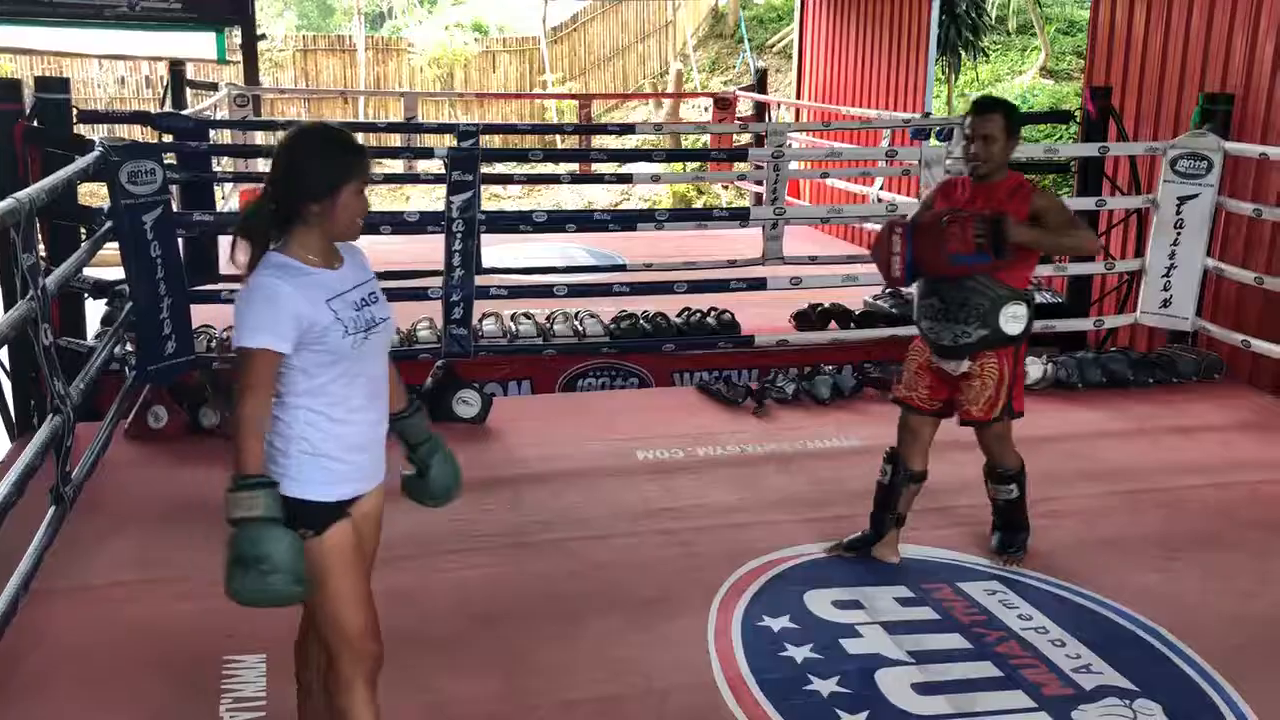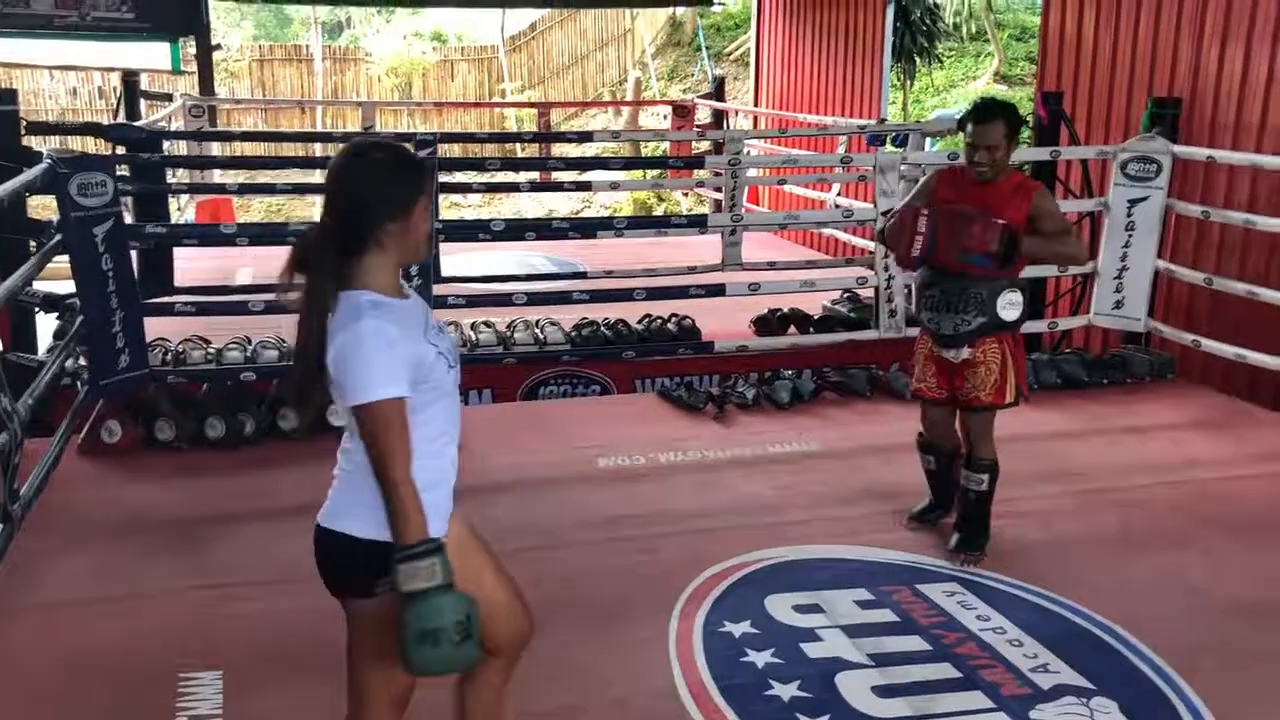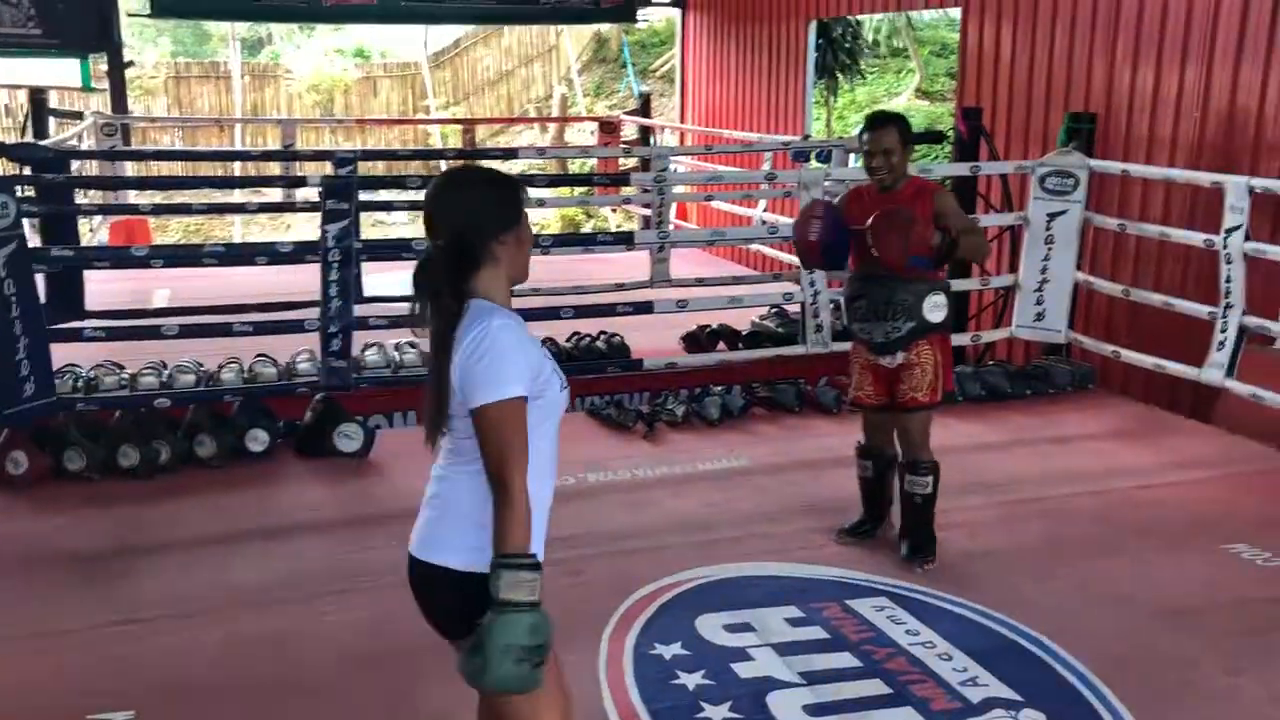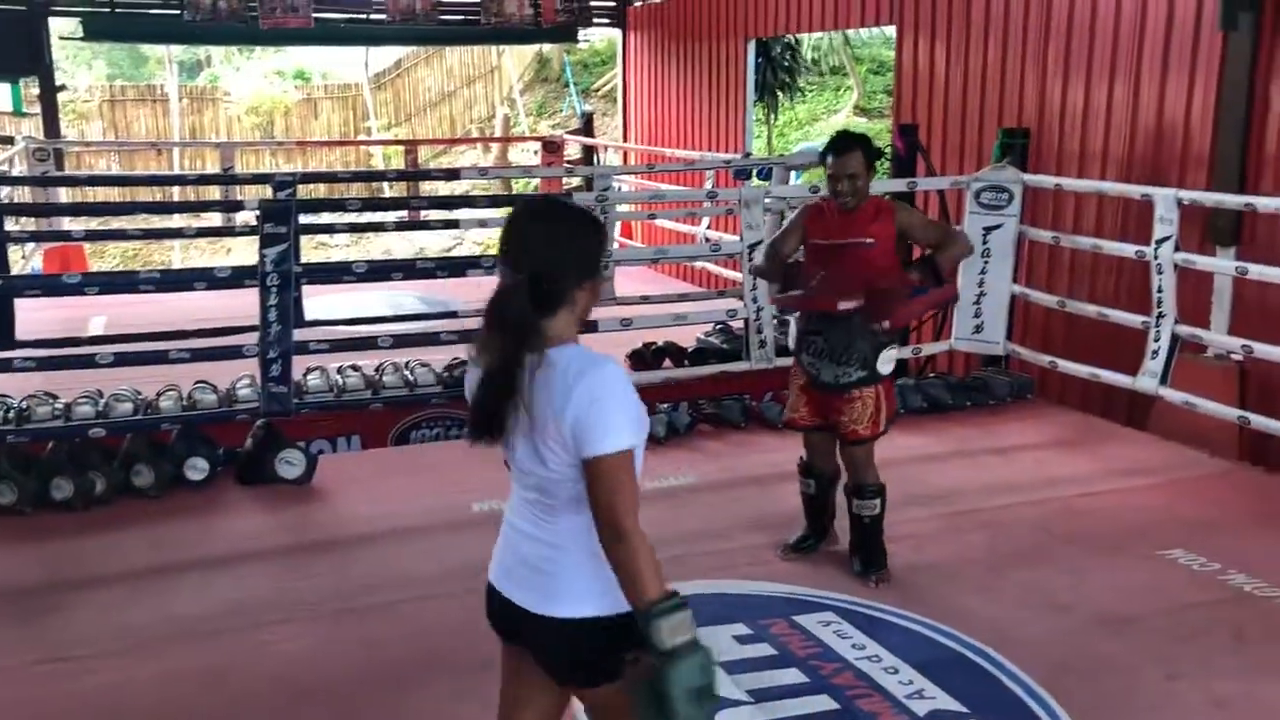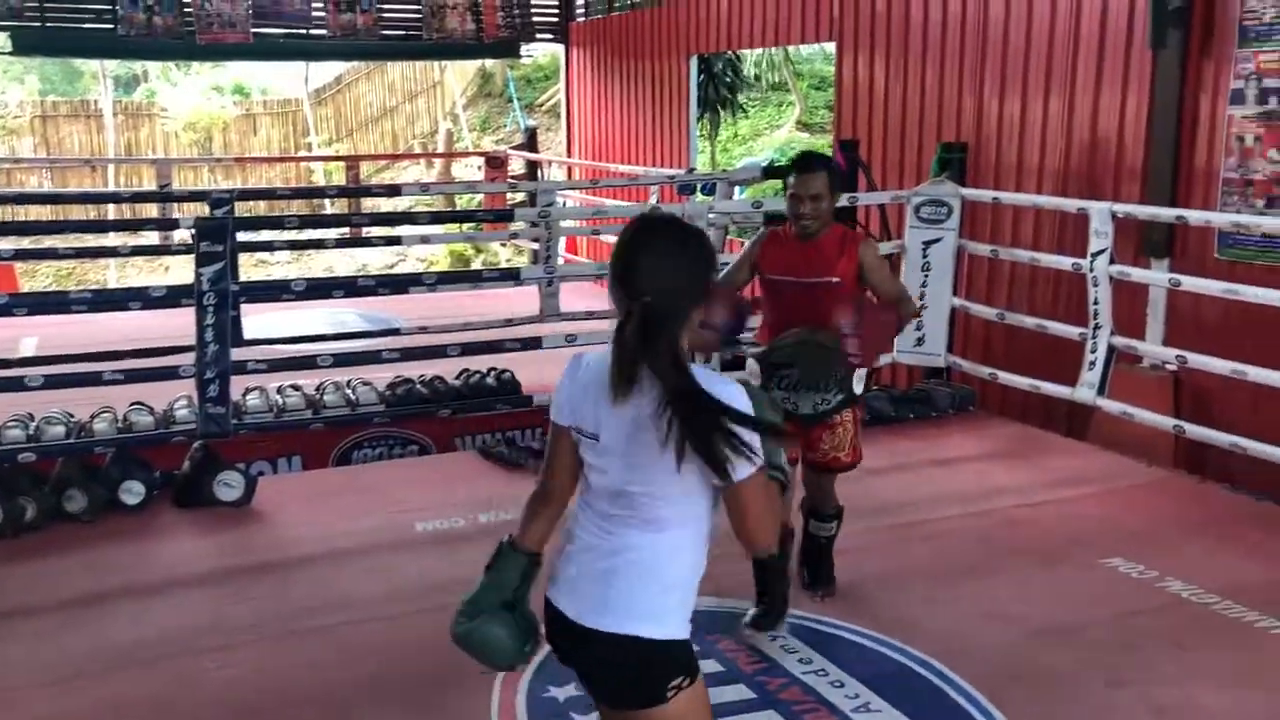
dt=0.5s
person 1, frame 1
left shoulder: (352, 262)
right shoulder: (275, 291)
right elbow: (252, 414)
left wrist: (417, 432)
left hip: (363, 479)
right hip: (307, 496)
left knee: (328, 625)
right knee: (359, 649)
person 1, frame 2
left shoulder: (390, 297)
right shoulder: (370, 332)
right elbow: (394, 474)
left hip: (428, 518)
right hip: (377, 542)
left knee: (508, 629)
person 1, frame 3
left shoulder: (471, 321)
right shoulder: (498, 337)
right elbow: (509, 483)
right wrist: (516, 596)
left hip: (468, 557)
right hip: (473, 570)
person 1, frame 4
left shoulder: (494, 362)
right shoulder: (596, 381)
right elbow: (621, 530)
right wrist: (672, 636)
left hip: (515, 594)
right hip: (588, 615)
person 1, frame 5
left shoulder: (584, 372)
right shoulder: (717, 401)
left elbow: (551, 493)
right elbow: (761, 536)
left wrist: (506, 577)
right wrist: (772, 461)
left hip: (568, 609)
right hip: (638, 634)
person 2, frame 1
left shoulder: (1031, 199)
right shoulder: (944, 193)
left elbow: (1088, 242)
left wrist: (1020, 234)
left hip: (990, 346)
right hip: (935, 339)
left knee: (995, 441)
right knee: (911, 434)
left ankle: (1012, 527)
right ankle: (883, 534)
person 2, frame 2
left shoulder: (1029, 196)
right shoulder: (940, 182)
left elbow: (1076, 251)
right elbow: (892, 228)
left wrist: (1015, 243)
right wrist: (902, 234)
left hip: (988, 336)
right hip: (935, 329)
left knee: (977, 433)
right knee: (934, 425)
left ankle: (973, 527)
right ankle: (943, 499)
person 2, frame 3
left shoulder: (932, 197)
right shoulder: (852, 201)
left elbow: (981, 247)
left wrist: (943, 243)
left hip: (919, 339)
left knee: (914, 437)
right knee: (874, 432)
left ankle: (919, 534)
right ankle: (874, 513)
person 2, frame 4
left shoulder: (893, 217)
right shoulder: (810, 216)
left elbow: (959, 244)
right elbow: (768, 262)
left wrist: (918, 275)
right wrist: (803, 279)
left hip: (863, 362)
right hip: (812, 356)
left knee: (859, 460)
right knee: (817, 451)
left ankle: (869, 549)
right ankle: (819, 527)
person 2, frame 5
left shoulder: (857, 249)
right shoulder: (765, 245)
left elbow: (903, 305)
right elbow: (721, 292)
left knee: (821, 489)
left ankle: (817, 562)
right ankle: (771, 600)
